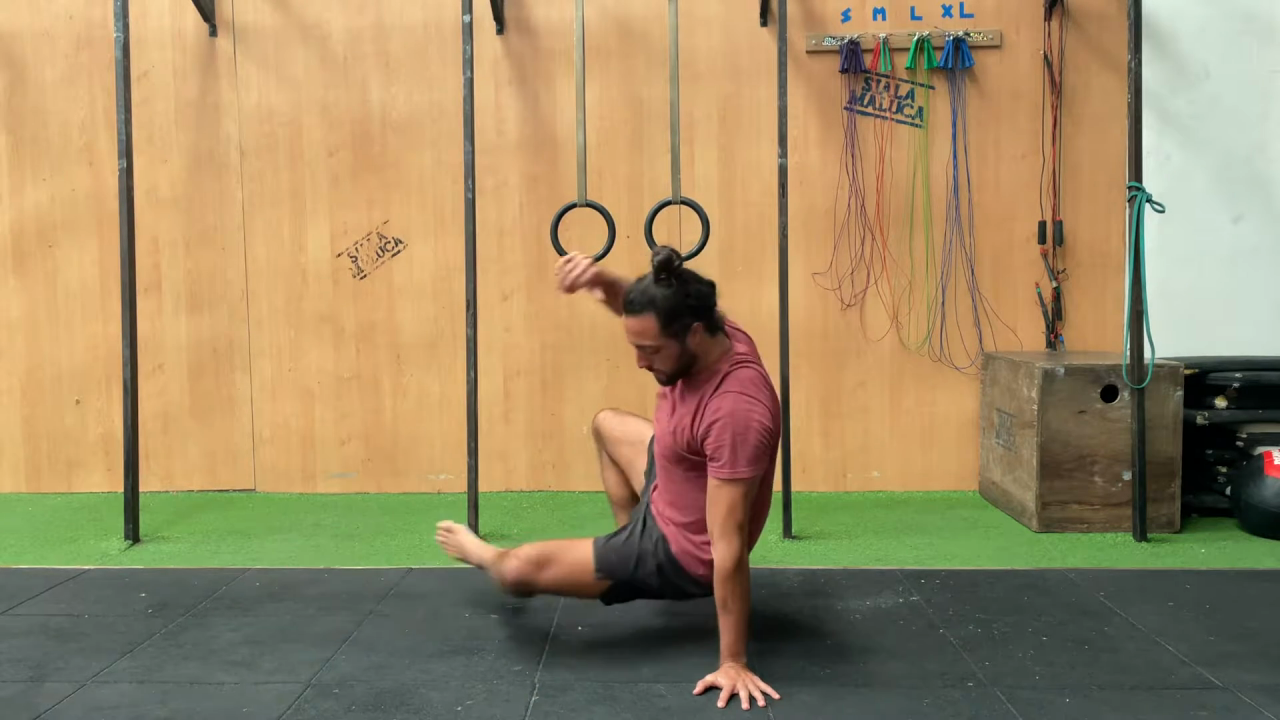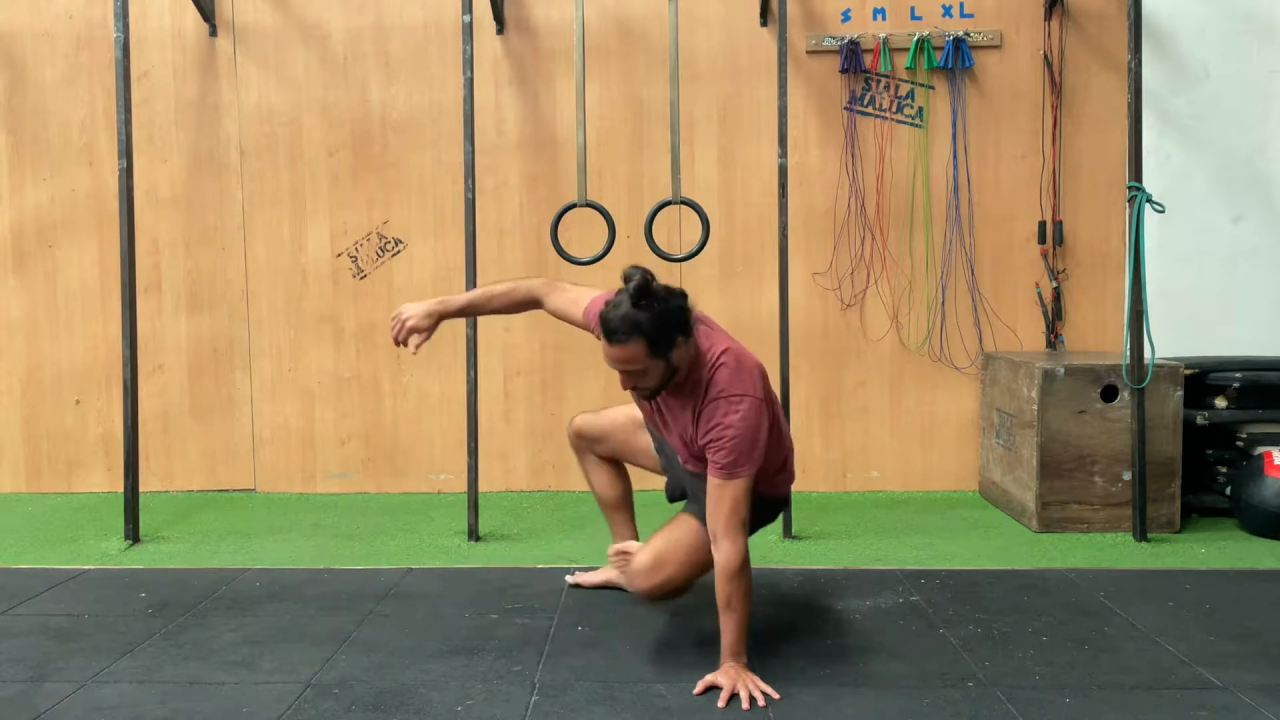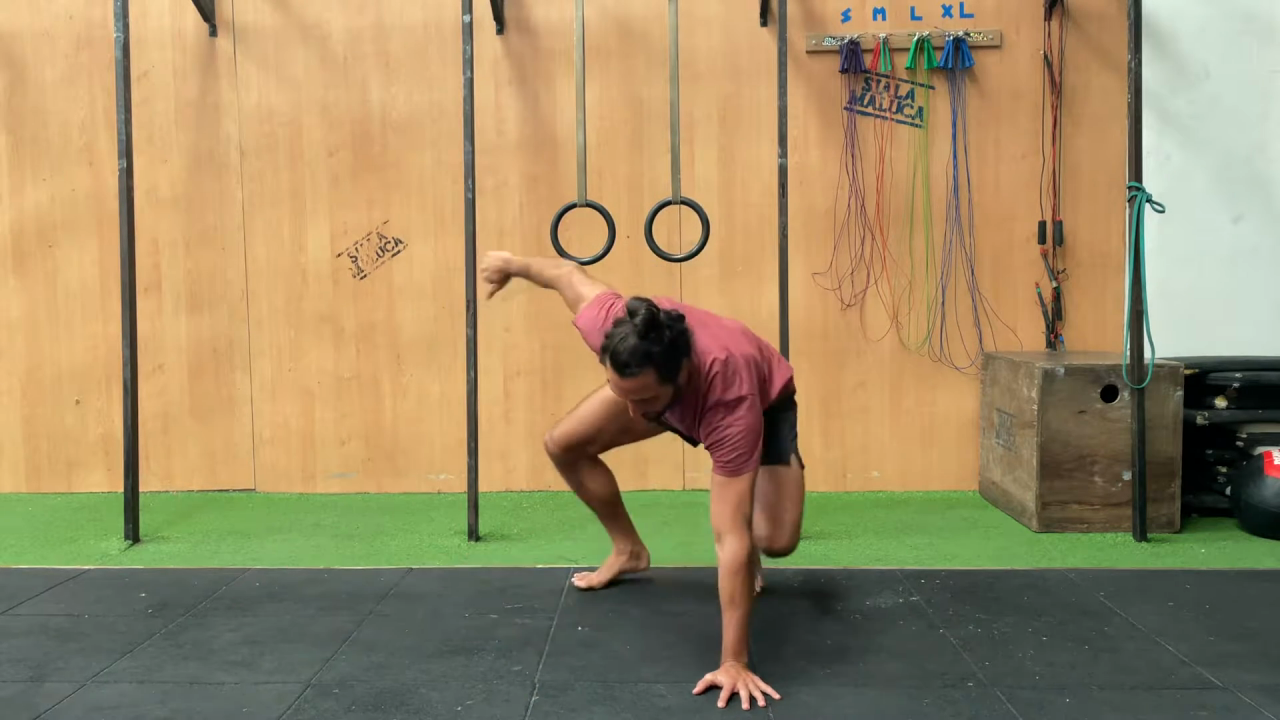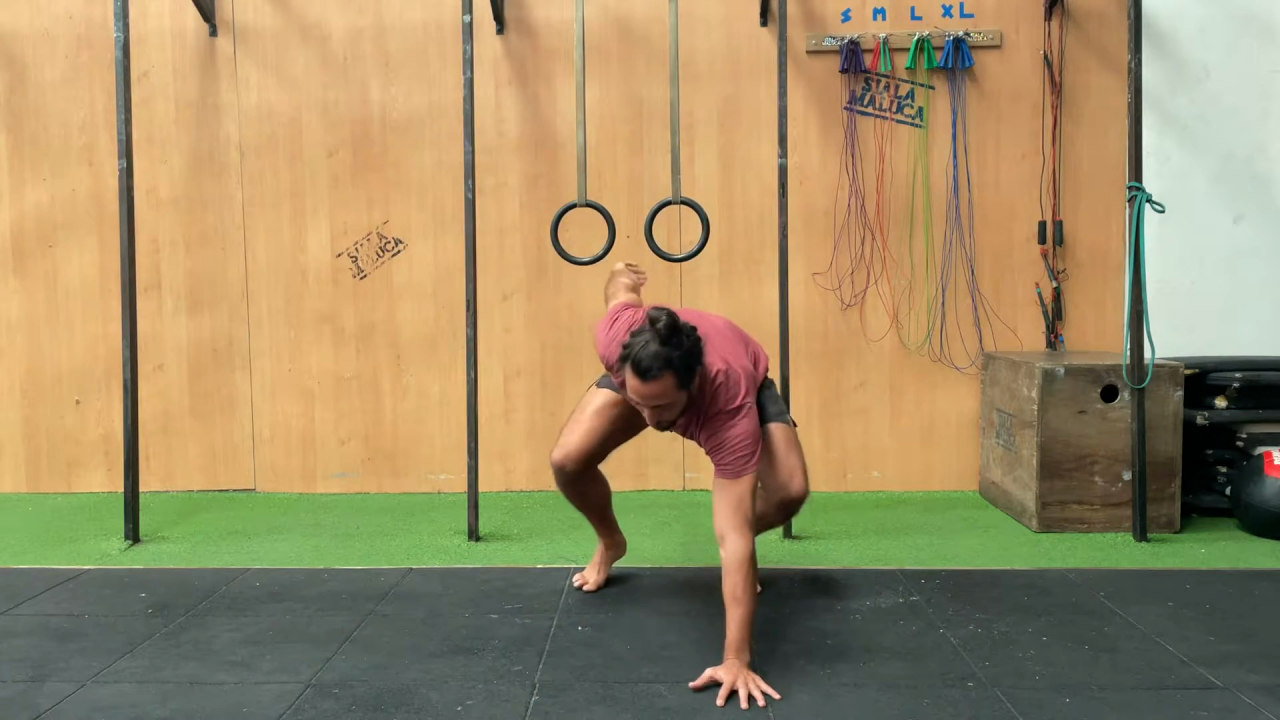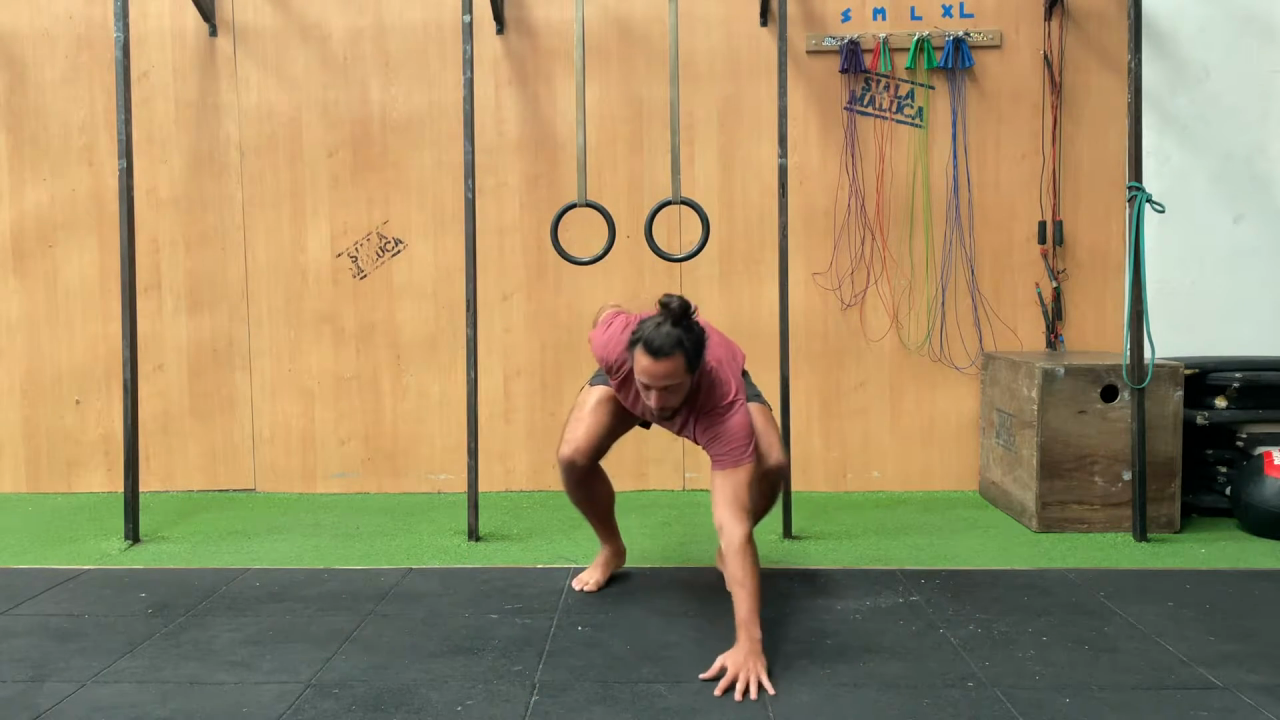
dt=0.2s
person 1, frame 1
left shoulder: (735, 410)
right shoulder: (700, 333)
left elbow: (728, 550)
right elbow: (635, 307)
left wrist: (734, 663)
right wrist: (602, 279)
left hip: (687, 552)
right hip: (670, 498)
left knee: (527, 567)
right knee: (606, 423)
left ankle: (489, 557)
right ankle: (629, 543)
person 1, frame 2
left shoulder: (731, 407)
right shoulder: (641, 320)
left elbow: (729, 545)
right elbow: (545, 290)
left wrist: (733, 663)
right wrist: (441, 307)
left hip: (754, 488)
right hip: (689, 445)
left knee: (650, 578)
right knee: (583, 432)
left ankle: (634, 567)
right ankle: (623, 556)
person 1, frame 3
left shoulder: (730, 406)
right shoulder: (609, 325)
left elbow: (730, 540)
right elbow: (569, 274)
left wrist: (734, 662)
right wrist: (509, 261)
left hip: (763, 399)
right hip: (689, 387)
left knee: (776, 540)
right knee: (561, 445)
right ankle: (628, 551)
person 1, frame 4
left shoulder: (731, 410)
right shoulder: (619, 339)
left elbow: (735, 540)
right elbow: (621, 282)
left wrist: (735, 660)
right wrist: (624, 275)
left hip: (742, 376)
right hip: (641, 371)
left knee: (789, 492)
right knee: (567, 462)
right ankle: (609, 544)
person 1, frame 5
left shoulder: (725, 404)
right shoulder: (614, 343)
left elbow: (734, 527)
right elbow: (609, 310)
left wrist: (748, 643)
left hip: (720, 380)
right hip: (621, 376)
left knee: (771, 466)
right knee: (573, 458)
left ankle: (727, 561)
right ankle: (610, 547)
